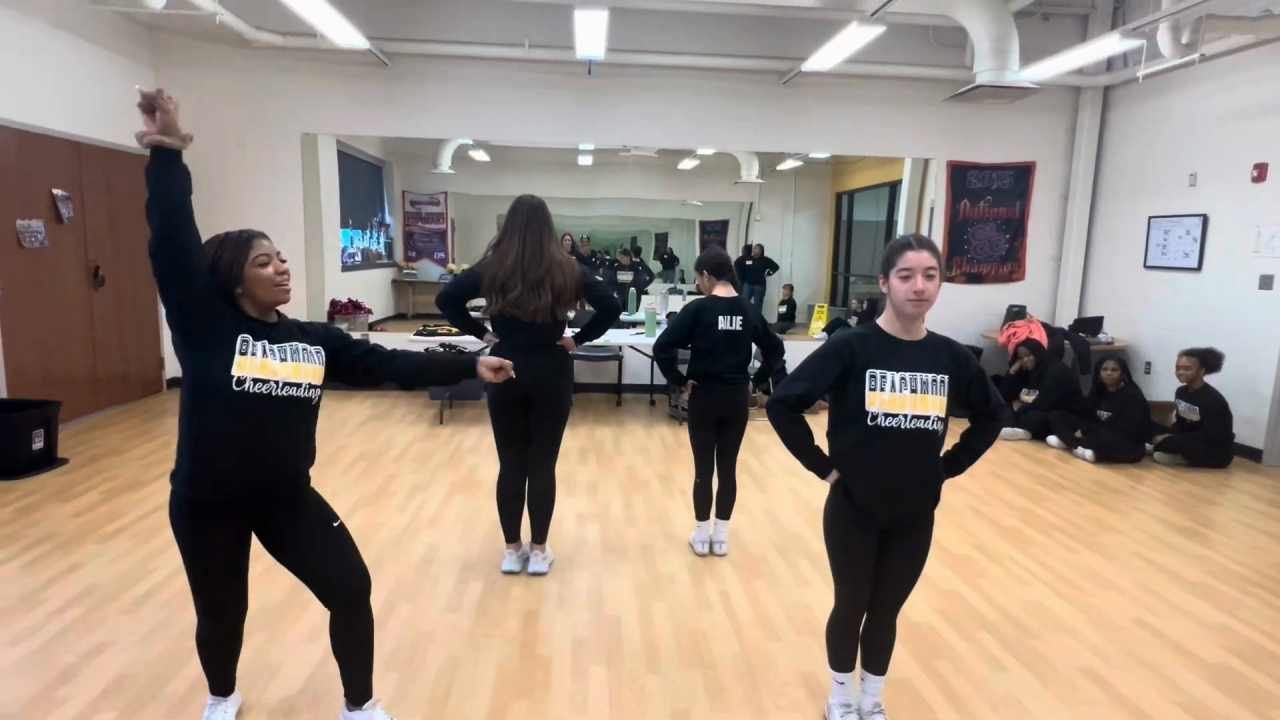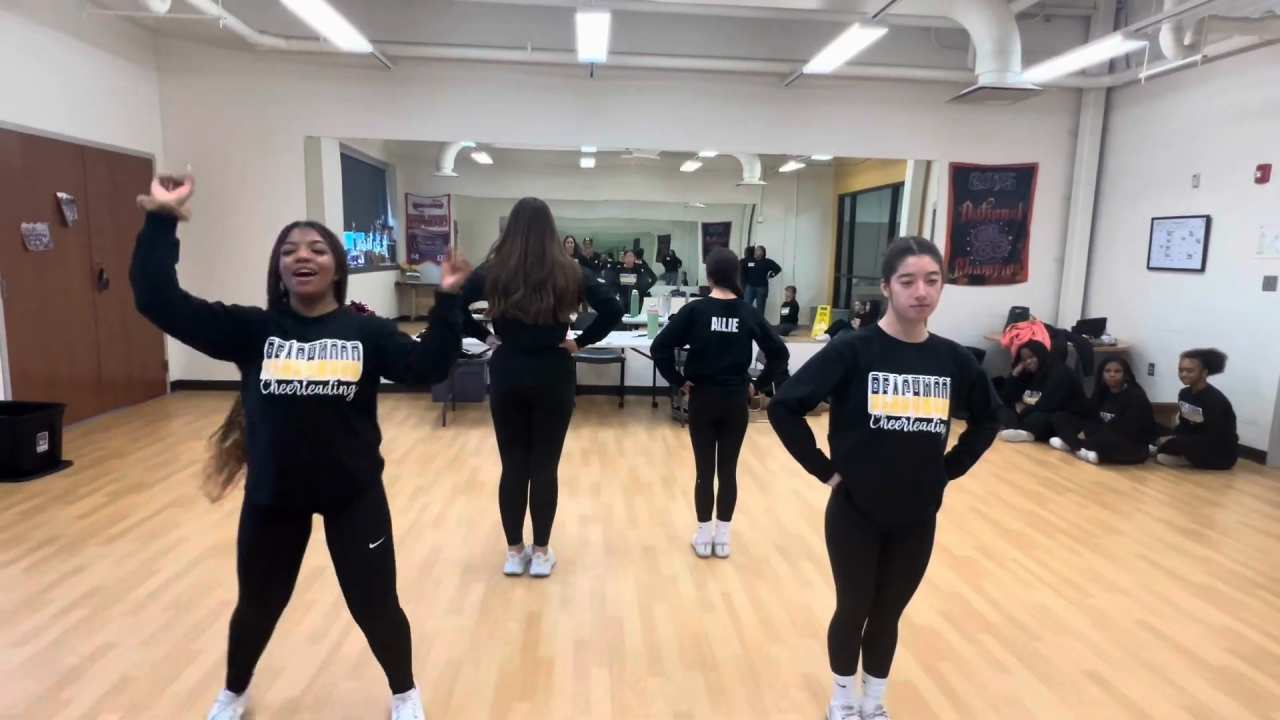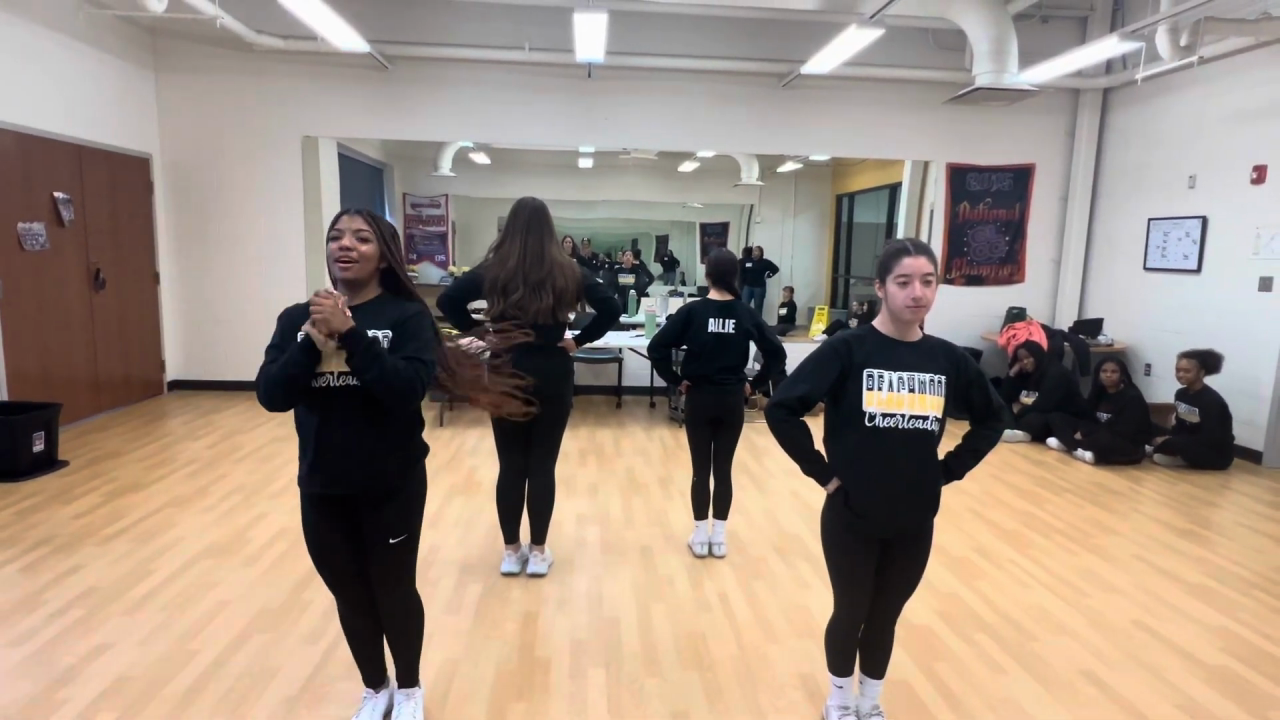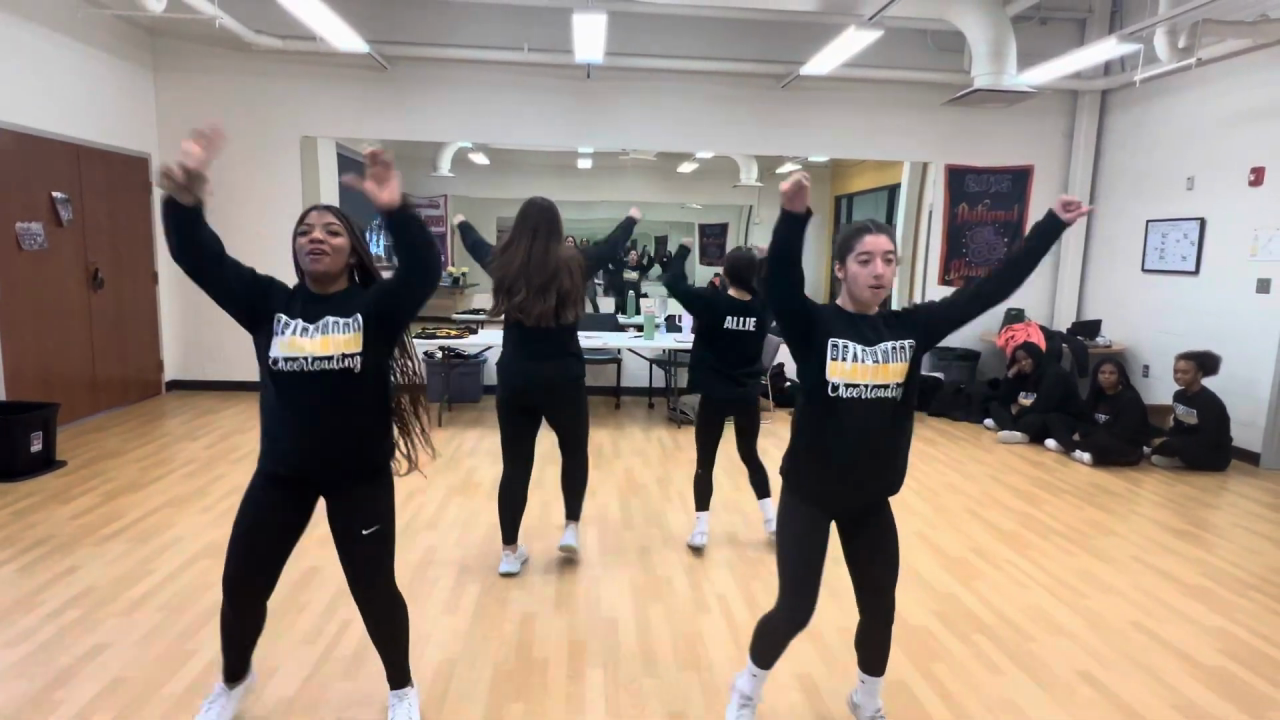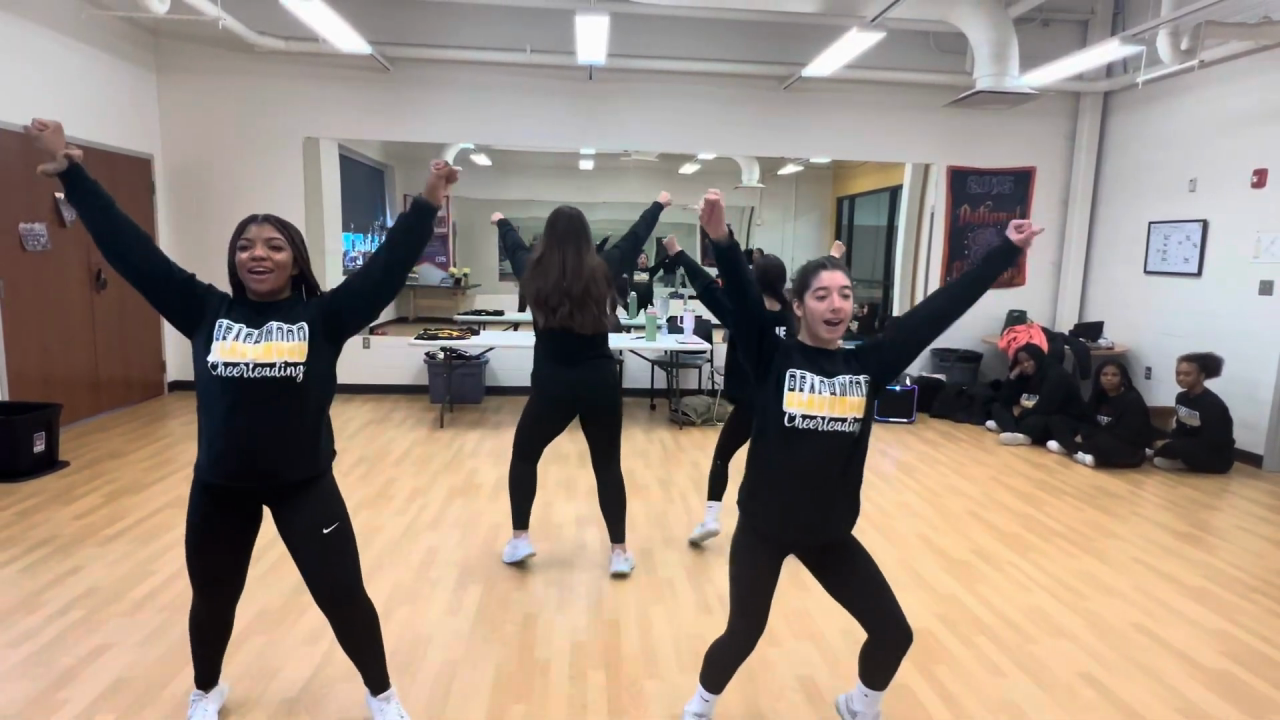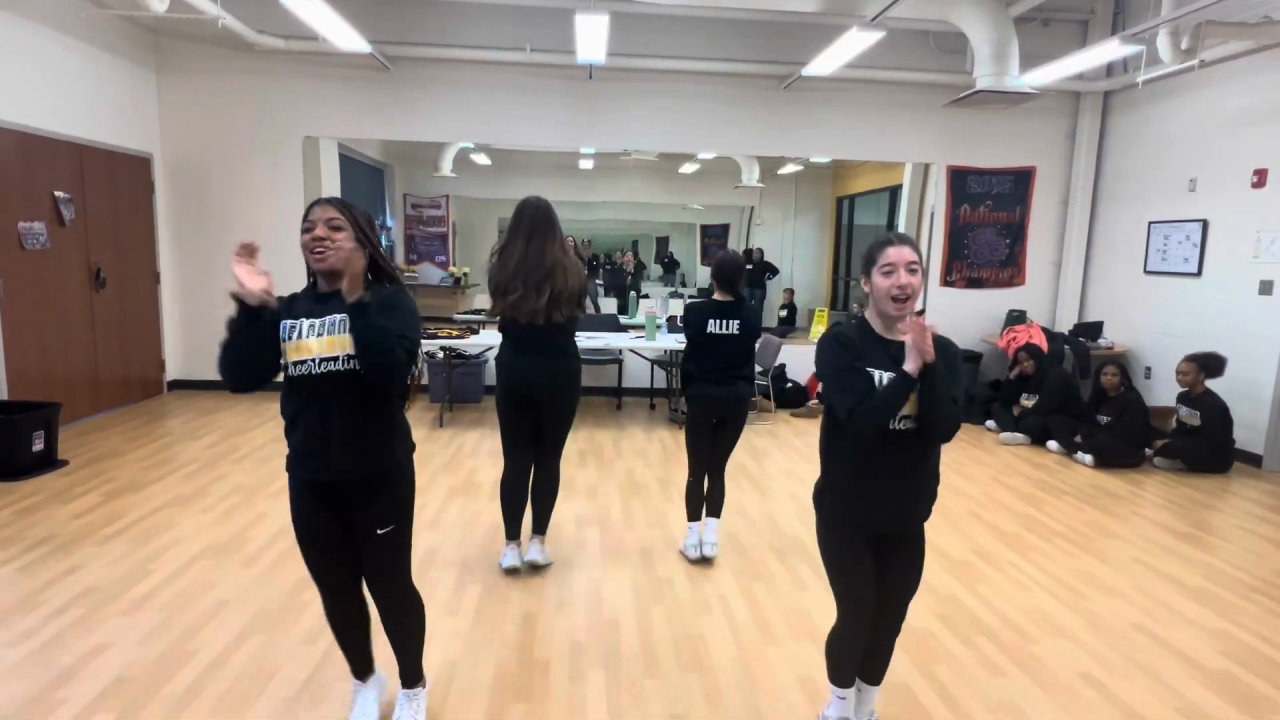
dt=0.5s
person 1, frame 1
left shoulder: (317, 341)
right shoulder: (207, 327)
left elbow: (393, 365)
right elbow: (174, 244)
left wrist: (470, 365)
right wrist: (167, 153)
left hip: (289, 499)
right hip: (207, 502)
left knee: (351, 592)
right knee: (220, 615)
person 1, frame 2
left shoulder: (372, 333)
right shoulder: (254, 329)
left elbow: (426, 370)
right elbow: (162, 306)
left wrist: (447, 301)
right wrist: (160, 221)
left hip: (354, 493)
right hip: (273, 496)
left knee: (374, 607)
right knee: (258, 608)
person 1, frame 3
left shoulder: (406, 315)
right shoulder: (297, 318)
left elbow: (408, 387)
right elbow: (270, 394)
left wrist: (348, 335)
right wrist: (312, 340)
left hip: (392, 483)
right hip: (322, 487)
left knee: (393, 590)
right knee: (349, 594)
person 1, frame 4
left shoulder: (376, 310)
right shoulder: (268, 305)
left elbow: (424, 269)
right elbow: (196, 255)
left wrist: (395, 210)
right wrist: (183, 191)
left hip: (362, 476)
right hip: (283, 474)
left knee: (373, 590)
right knee: (242, 586)
person 1, frame 5
left shoulder: (323, 318)
right shoulder: (206, 312)
left elbow: (385, 269)
right elbow: (132, 251)
left wrist: (425, 206)
right wrist: (72, 174)
left hip: (304, 485)
right hip: (221, 487)
left knee: (343, 596)
right knee: (213, 599)
person 1, frame 6
left shoulder: (387, 301)
right shoulder: (283, 311)
left elbow: (396, 364)
right elbow: (238, 376)
left wrist: (358, 298)
right wrist: (248, 306)
left hip: (378, 475)
right hip: (310, 476)
left knee: (389, 584)
right knee: (336, 587)
person 2, frame 1
left shoulder: (951, 356)
right shoulder: (850, 347)
left elbow: (992, 416)
right elbow: (782, 403)
left wrist: (948, 466)
right wrist: (823, 465)
left hip: (915, 515)
right hip: (853, 510)
left knee: (886, 611)
right knee: (851, 606)
person 2, frame 2
left shoulder: (953, 358)
right shoulder: (852, 350)
left elbow: (988, 418)
right elbow: (783, 407)
left wrist: (949, 469)
right wrist: (825, 468)
left hip: (918, 518)
right hip: (856, 513)
left knee: (888, 614)
right knee: (853, 610)
person 2, frame 3
left shoulder: (948, 358)
right shoulder: (847, 349)
left elbow: (991, 419)
right elbow: (780, 409)
left wrist: (949, 470)
right wrist: (822, 471)
left hip: (915, 520)
right hip: (852, 515)
left knee: (885, 617)
right knee: (850, 614)
person 2, frame 4
left shoulder: (910, 329)
right shoulder: (812, 326)
left elbow: (990, 288)
right elbow: (778, 281)
left wrist: (1051, 225)
right wrist: (794, 216)
left hip: (869, 499)
right hip: (807, 492)
left knee: (879, 611)
right knee: (796, 608)
person 2, frame 5
left shoulder: (869, 364)
right shoulder: (772, 358)
left elbow: (939, 310)
right elbow: (743, 302)
left wrist: (1006, 251)
right wrist: (722, 240)
left hip: (830, 531)
right hip: (763, 528)
left knee: (894, 632)
right knee: (743, 634)
person 2, frame 6
left shoulder: (941, 350)
right shoulder: (840, 344)
left elbow: (945, 428)
right elbow: (860, 421)
left wrist: (928, 368)
right wrist: (907, 370)
left hip: (906, 514)
right hip: (844, 510)
left knee: (888, 622)
right knee: (856, 619)
person 3, frame 1
left shoulder: (491, 269)
right shoulder: (566, 270)
left elbow: (446, 300)
right elbow: (611, 306)
left wrist: (480, 333)
right wrist: (578, 338)
right hip: (550, 373)
left knee: (510, 464)
right knee: (543, 465)
left ankle: (512, 550)
right ankle: (538, 550)
person 3, frame 2
left shoulder: (495, 271)
right shoulder: (568, 272)
right elbow: (613, 310)
left wrist: (486, 335)
right wrist: (581, 340)
left hip: (507, 375)
right hip: (553, 376)
left knee: (513, 466)
right knee: (545, 466)
left ankle: (514, 551)
right ankle: (541, 552)
person 3, frame 3
left shoulder: (492, 271)
right shoulder: (566, 272)
left elbow: (447, 301)
right elbow: (611, 308)
left wrist: (483, 334)
right wrist: (579, 339)
right hip: (551, 376)
left knee: (510, 465)
right knee: (543, 466)
left ankle: (511, 551)
right ankle: (538, 552)
person 3, frame 4
left shoulder: (503, 264)
right shoulder: (574, 264)
left elbow: (476, 245)
right elbow: (613, 245)
left wrist: (461, 225)
right wrist: (632, 220)
left hip: (516, 377)
right hip: (563, 376)
left knee: (515, 464)
right knee: (575, 455)
left ankle: (510, 551)
right ankle: (571, 529)
person 3, frame 5
left shoulder: (535, 274)
right shoulder: (600, 272)
left elbow: (513, 247)
right elbow: (635, 237)
left wrist: (501, 222)
right wrist: (658, 205)
left hip: (553, 384)
right hip: (600, 381)
left knee: (523, 456)
right knee: (607, 467)
left ankle: (520, 538)
right ankle: (619, 551)
person 3, frame 6
left shoulder: (501, 268)
right shoulder: (568, 269)
right elbow: (578, 312)
left hip: (514, 373)
right hip: (560, 373)
left knee: (516, 459)
right knee: (548, 459)
left ankle: (511, 546)
right ankle: (537, 541)
person 4, frame 1
left shoulder: (698, 309)
right shoulder: (748, 310)
left elbow: (662, 347)
right elbow: (775, 349)
left wrist: (680, 380)
right wrist: (756, 380)
left hip: (705, 396)
right hip: (738, 398)
left knee: (703, 469)
right knee: (728, 468)
left ankle: (702, 535)
right ankle: (721, 535)
person 4, frame 2
left shoulder: (695, 311)
right shoulder: (749, 313)
left elbow: (660, 347)
right elbow: (779, 353)
left wrist: (678, 381)
right wrist: (759, 384)
left hip: (702, 399)
right hip: (736, 400)
left knee: (705, 470)
right knee: (728, 470)
left ankle: (704, 537)
right ankle: (722, 537)
person 4, frame 3
left shoulder: (692, 312)
right shoulder: (746, 314)
left elbow: (657, 348)
right elbow: (777, 353)
left wrist: (675, 380)
right wrist: (754, 383)
left hip: (698, 399)
right hip: (732, 400)
left knee: (701, 469)
right knee: (723, 469)
left ankle: (700, 536)
right ankle: (719, 536)
person 4, frame 4
left shoulder: (710, 303)
right shoulder: (764, 306)
left elbow: (673, 282)
left wrist: (683, 250)
left hip: (715, 396)
right hip: (749, 395)
left knee: (705, 462)
right knee: (751, 457)
left ankle: (702, 527)
right ankle: (772, 519)
person 4, frame 5
right shoulder: (794, 315)
left elbow: (707, 287)
left wrist: (677, 254)
right wrist: (833, 258)
left hip: (751, 403)
left knee: (721, 458)
left ankle: (710, 518)
person 4, frame 6
left shoulder: (695, 312)
right shoulder: (750, 316)
left hip: (701, 398)
right hip: (737, 400)
left knee: (697, 469)
right knee: (717, 469)
left ankle: (693, 537)
right ankle: (711, 536)
